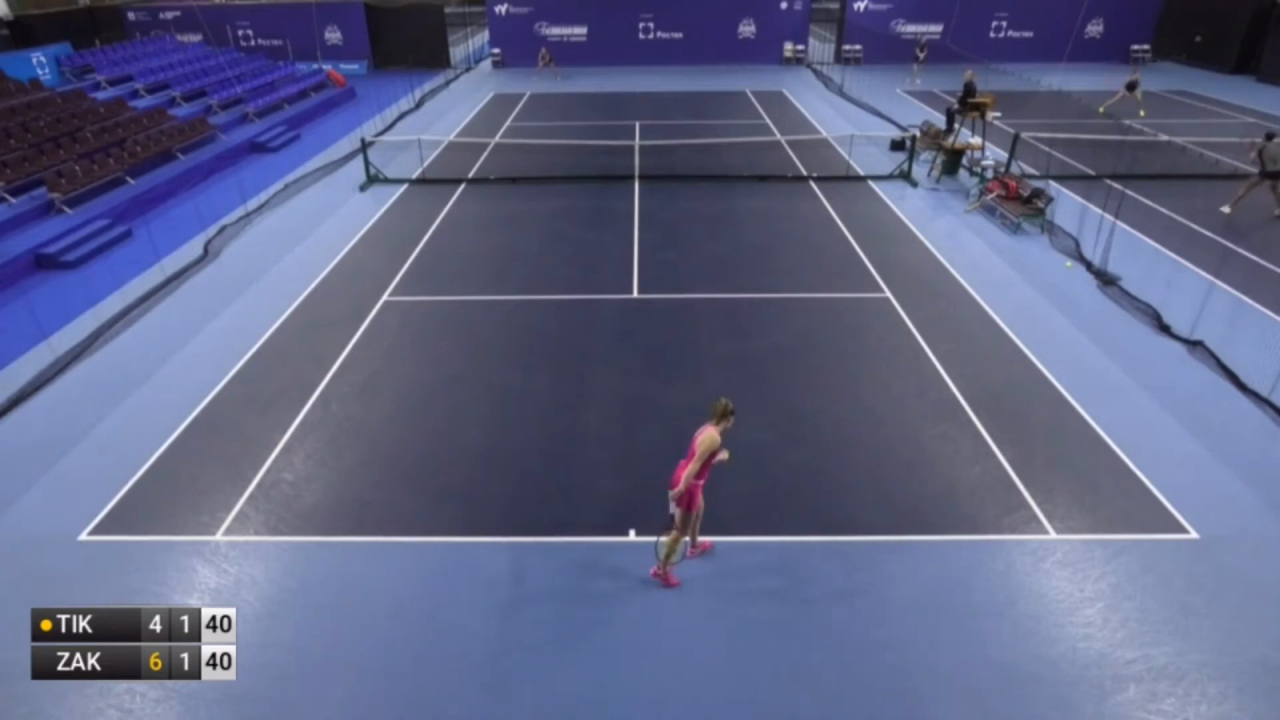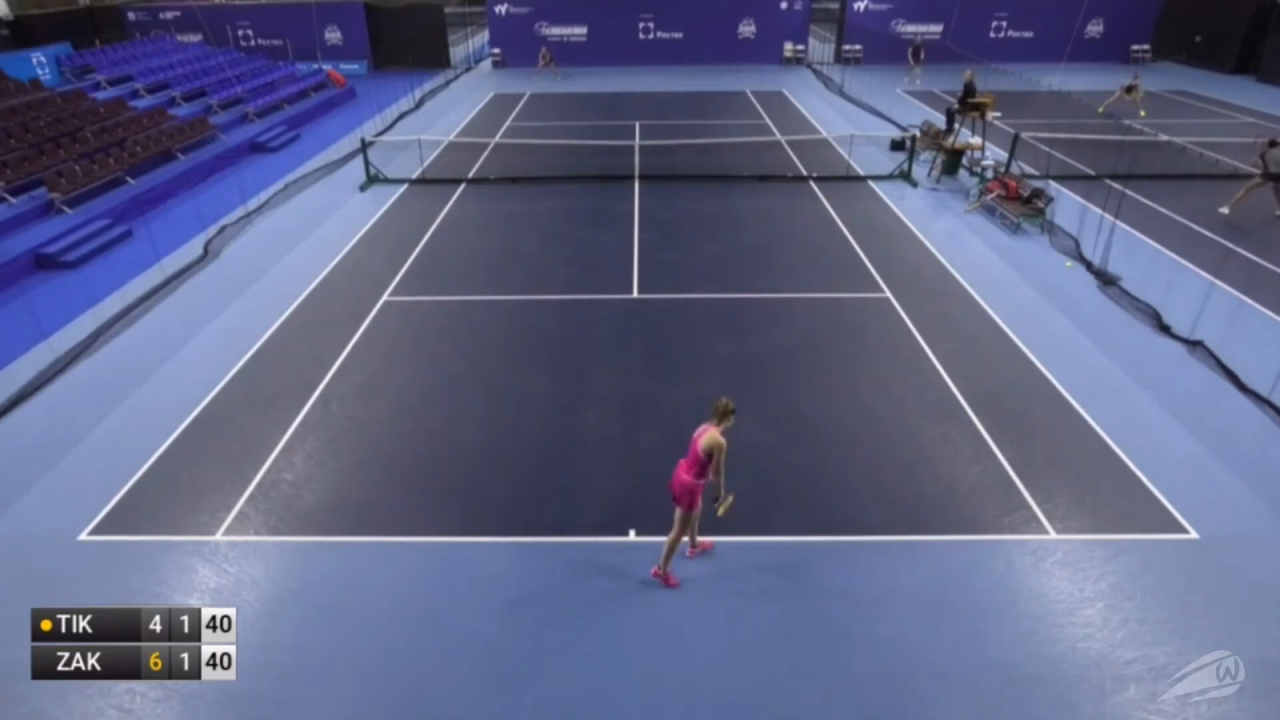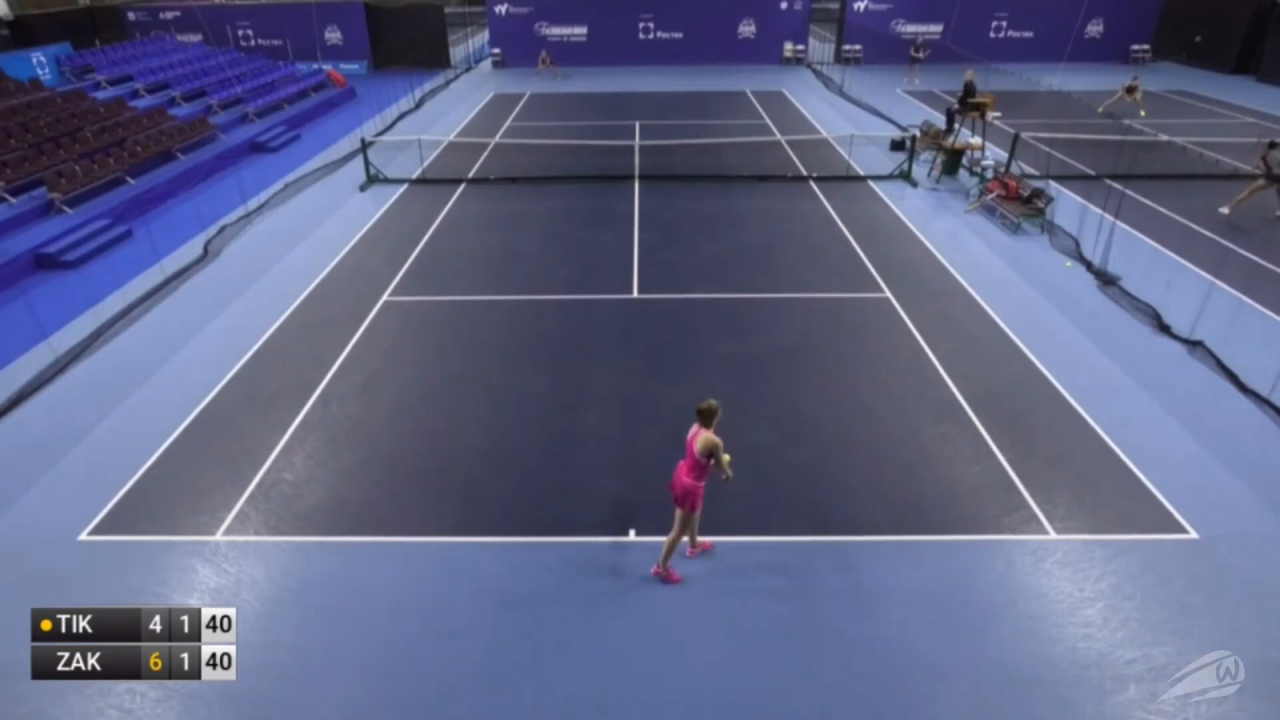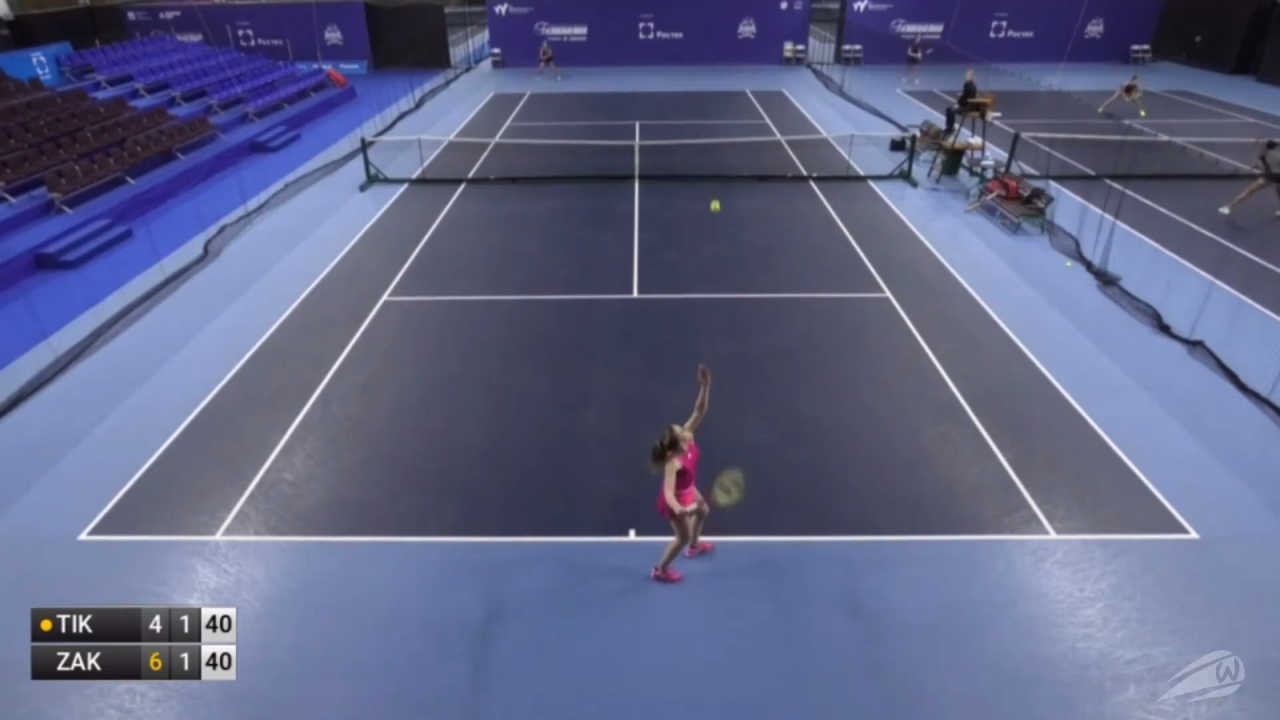
dt=1s
person 1, frame 1
left shoulder: (707, 429)
right shoulder: (714, 438)
right elbow: (696, 463)
left wrist: (718, 458)
right wrist: (681, 487)
left hip: (685, 477)
right hip: (688, 483)
left knee: (699, 509)
right knee: (681, 530)
left ankle: (695, 546)
right ankle: (661, 569)
person 1, frame 2
left shoulder: (705, 427)
right shoulder: (719, 442)
right elbow: (718, 472)
left wrist: (709, 471)
right wrist: (721, 492)
left hip: (682, 473)
right hip: (689, 485)
left knee: (696, 510)
right knee: (680, 530)
left ankle: (694, 546)
right ankle: (661, 569)
person 1, frame 3
left shoulder: (696, 428)
right shoulder: (714, 441)
right elbow: (720, 465)
left wrist: (712, 460)
right wrist: (728, 474)
left hip: (682, 474)
right hip: (690, 487)
left knee: (695, 514)
right knee: (680, 530)
left ankle: (694, 545)
right ankle: (661, 567)
person 1, frame 4
left shoulder: (687, 436)
right shoulder: (673, 463)
left elbow: (699, 411)
right elbow: (668, 494)
left wrist: (705, 385)
right wrist: (679, 509)
left hip: (688, 489)
right hip: (678, 498)
left knee: (703, 512)
right knee: (682, 537)
left ankle: (695, 545)
right ankle: (660, 570)
